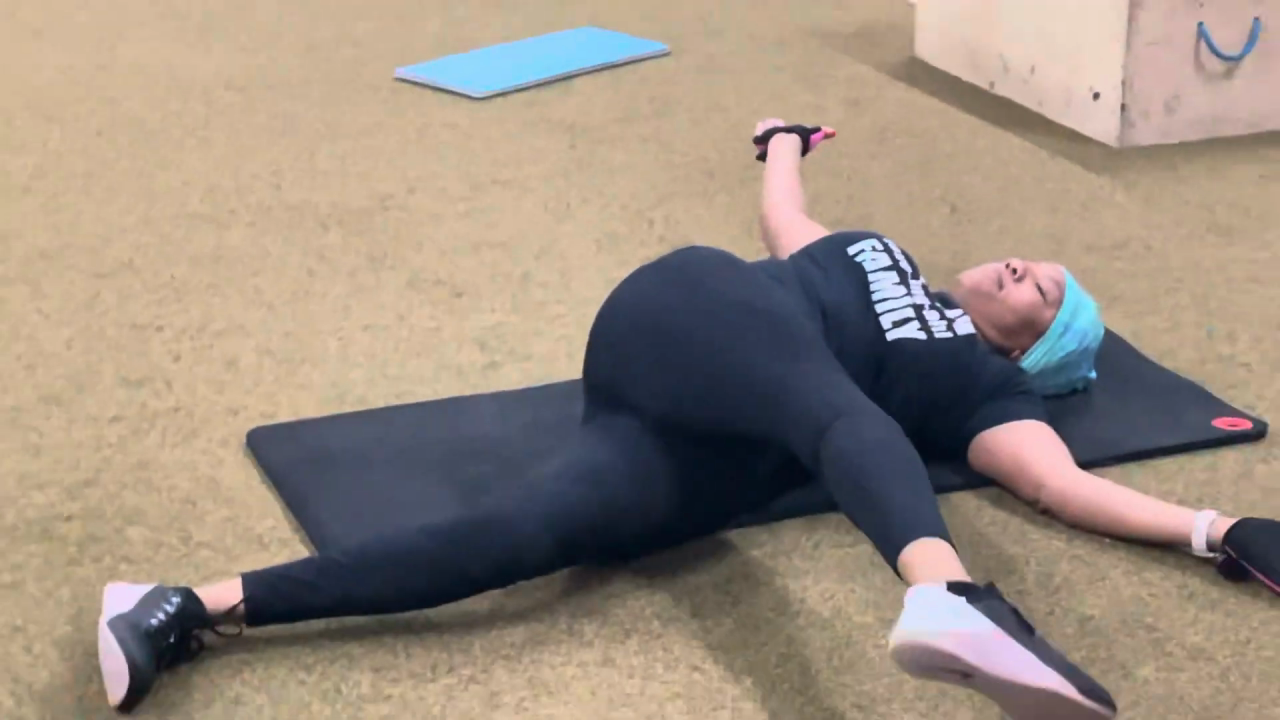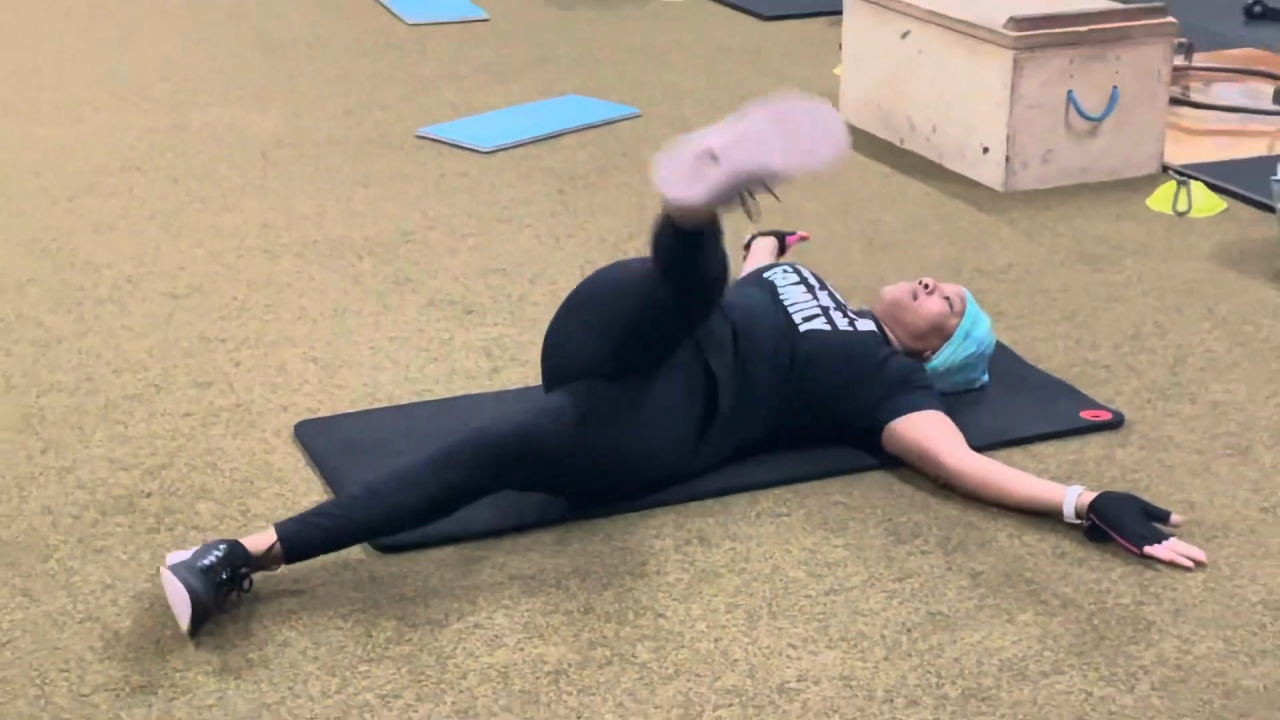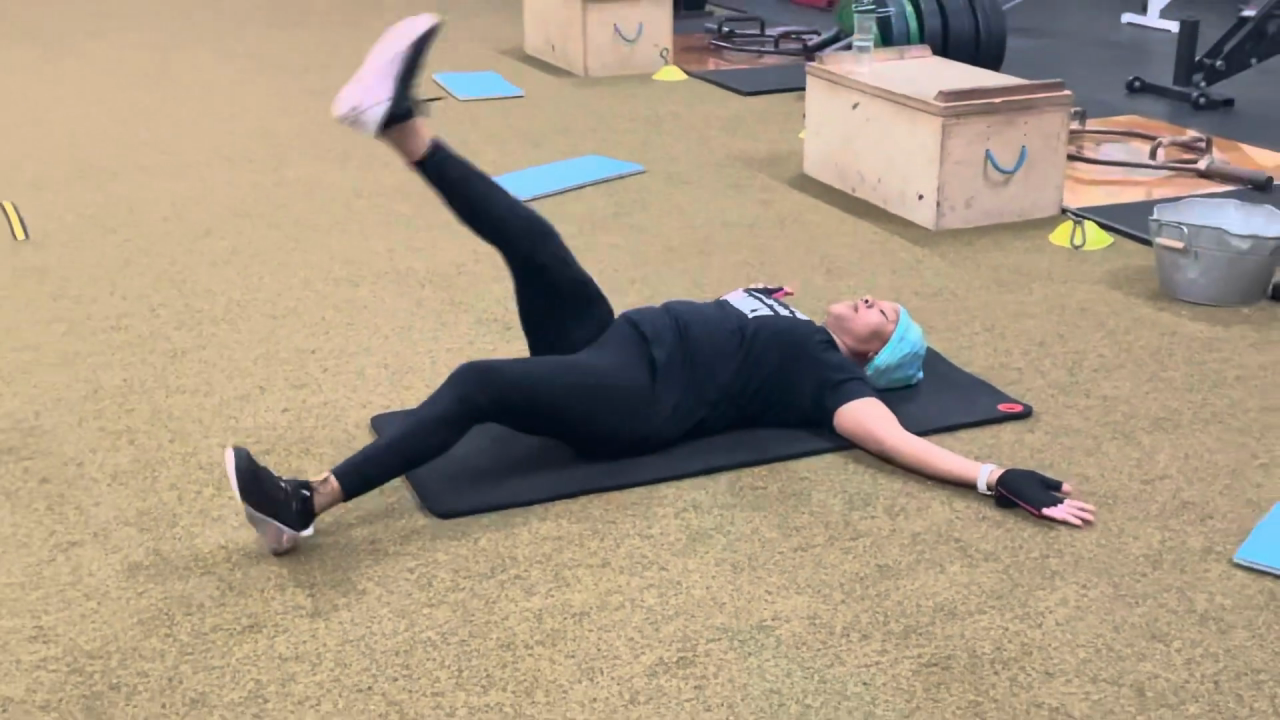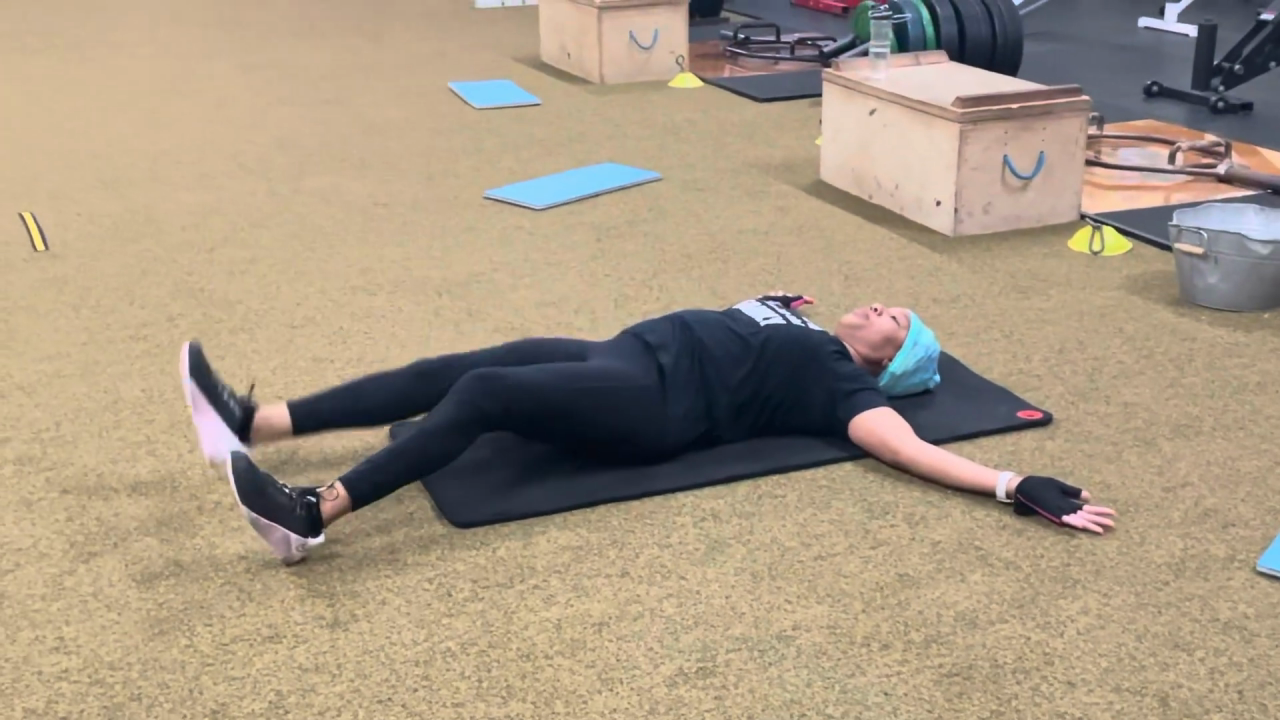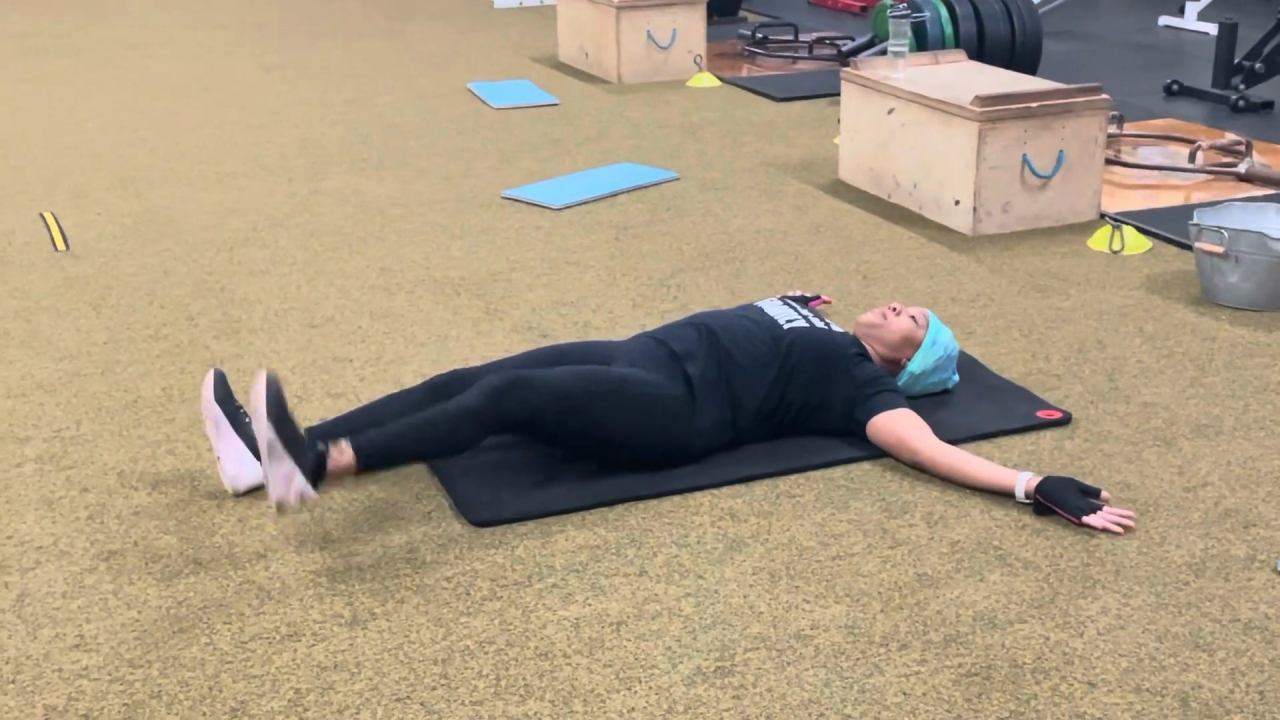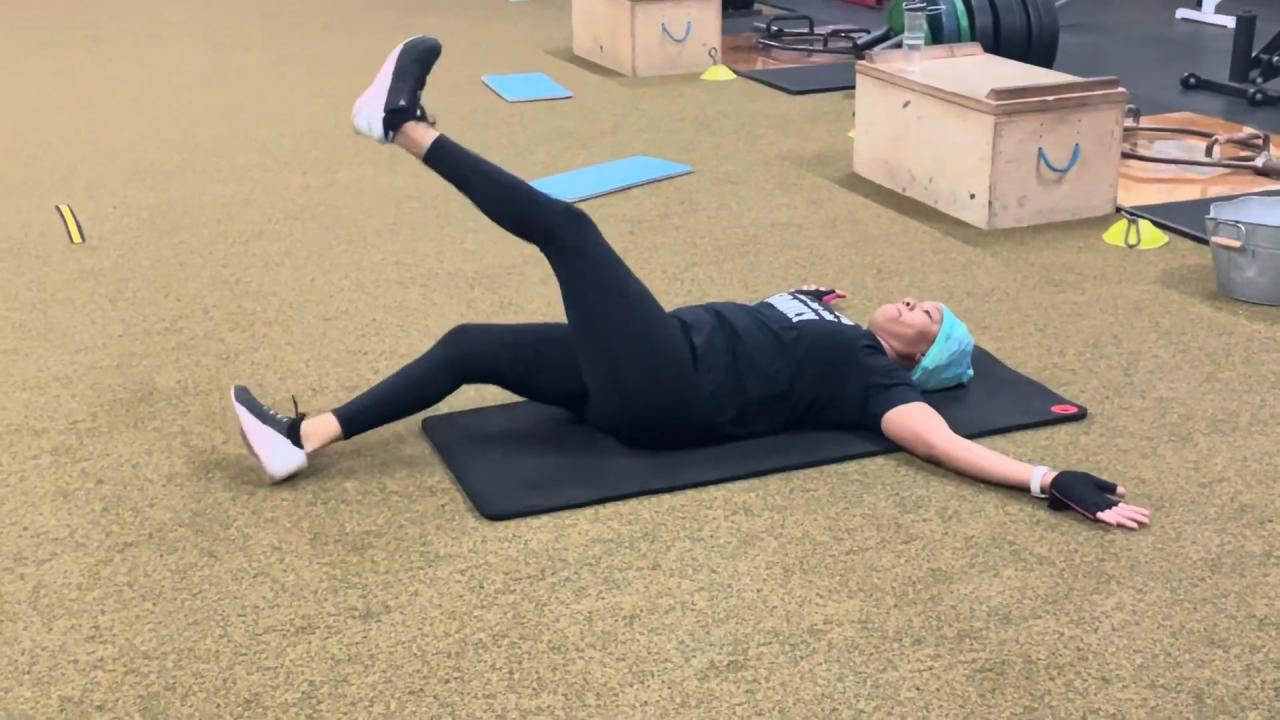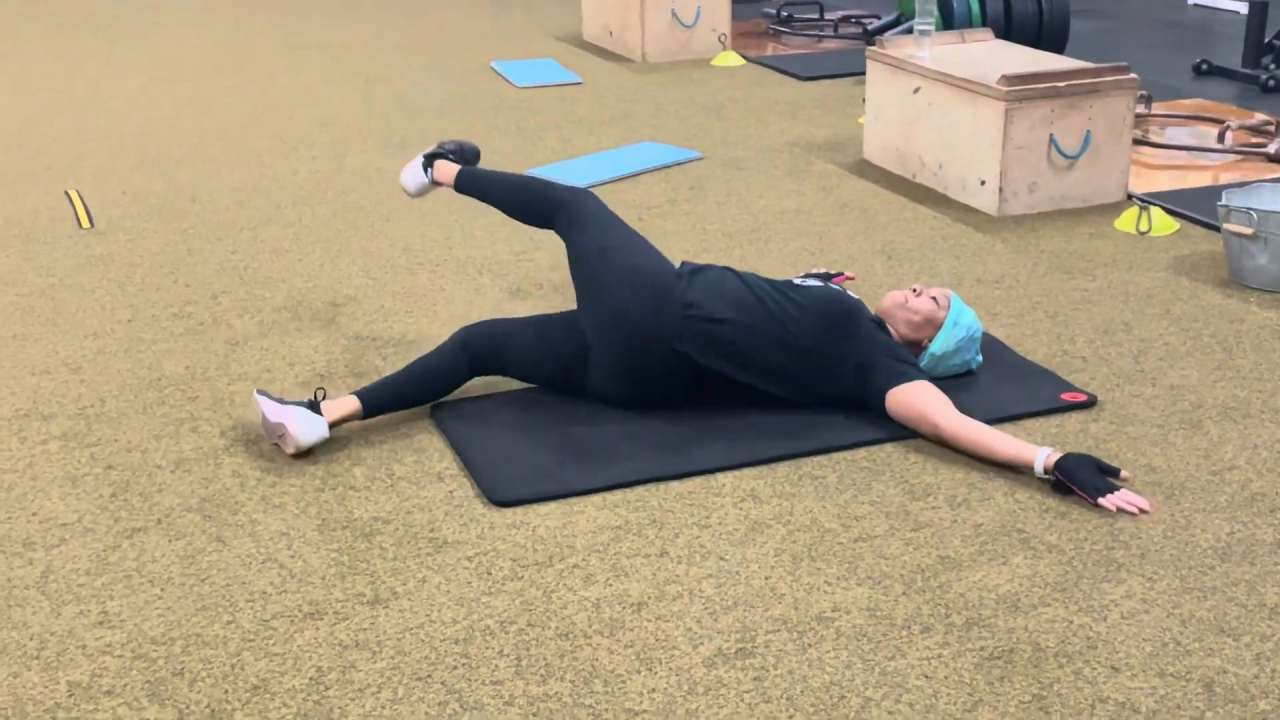
dt=0.5s
person 1, frame 1
left shoulder: (982, 383)
right shoulder: (863, 246)
left elbow: (1068, 488)
right elbow: (781, 223)
right wrist: (781, 146)
left hip: (702, 459)
right hip: (689, 306)
left knee: (530, 529)
right knee: (841, 414)
person 1, frame 2
left shoulder: (884, 380)
right shoulder: (800, 276)
left elbow: (962, 462)
left wrist: (1088, 500)
right wrist: (763, 244)
left hip: (653, 433)
right hip: (612, 330)
left knee: (490, 452)
right knee: (689, 280)
left ankle: (244, 558)
right ankle: (703, 183)
person 1, frame 3
left shoulder: (832, 378)
right shoulder: (793, 323)
left elbow: (902, 443)
left wrist: (1003, 481)
right wrist: (751, 296)
left hip: (636, 399)
right hip: (613, 342)
left knee: (475, 385)
right knee: (528, 240)
left ankle: (304, 506)
person 1, frame 4
left shoulder: (843, 384)
right shoulder: (804, 331)
left elbow: (913, 452)
left wrist: (1020, 489)
right wrist: (773, 301)
left hip: (650, 404)
right hip: (623, 355)
left knee: (480, 394)
right knee: (441, 375)
left ankle: (310, 516)
right ankle: (252, 420)
person 1, frame 5
left shoulder: (865, 384)
right shoulder: (819, 329)
left elbow: (937, 452)
left wrist: (1040, 488)
right wrist: (782, 304)
left hip: (673, 409)
right hip: (640, 357)
left knee: (504, 396)
right knee: (462, 383)
left ankle: (318, 460)
right ankle: (272, 448)
person 1, frame 6
left shoulder: (876, 380)
right shoulder: (832, 332)
left elbow: (942, 444)
left wrist: (1052, 484)
right wrist: (801, 297)
left hip: (661, 397)
right hip: (646, 378)
left knee: (563, 224)
right knee: (468, 346)
left ankle: (405, 123)
right ankle: (302, 439)
person 1, frame 7
left shoulder: (884, 364)
right shoulder: (852, 326)
left elbow: (953, 423)
left wrist: (1056, 462)
right wrist: (811, 278)
left hip: (656, 312)
right hip: (647, 369)
left knee: (573, 201)
right knee: (480, 342)
left ankle: (443, 172)
right ankle: (323, 416)
